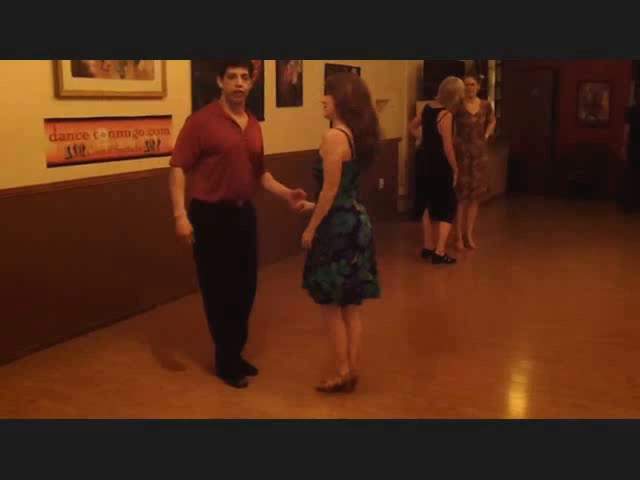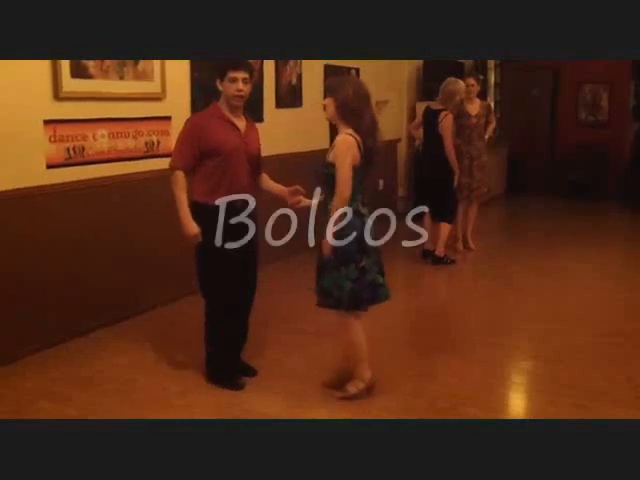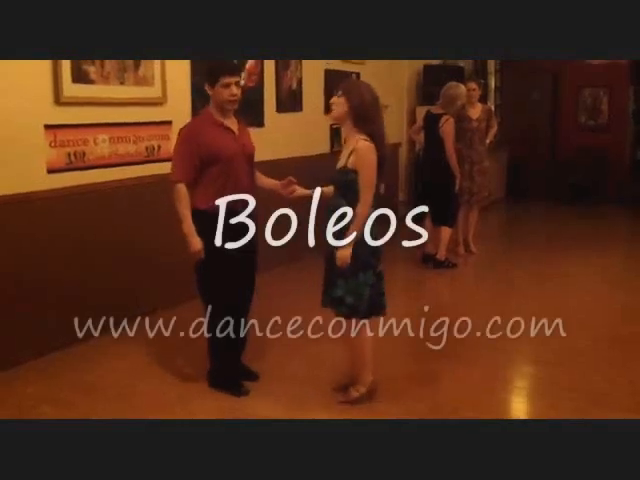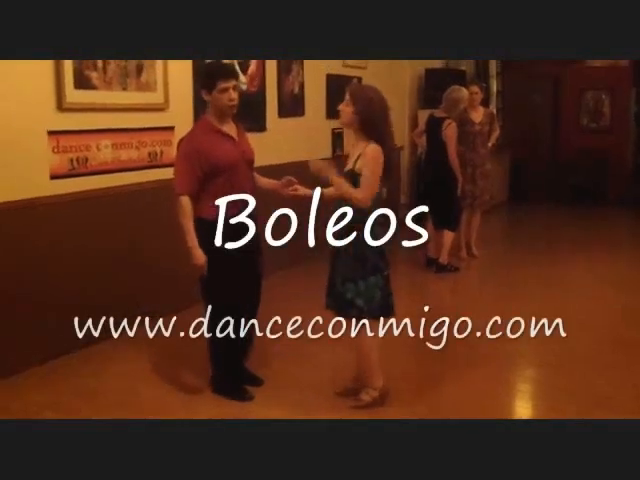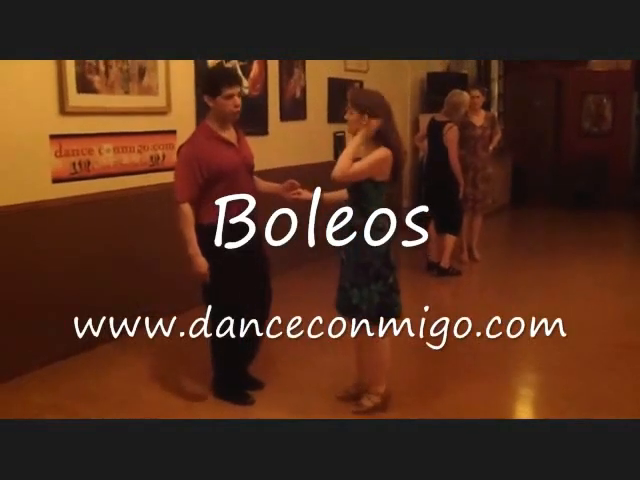
dt=0.4s
person 1, frame 1
left shoulder: (254, 126)
right shoulder: (201, 121)
right elbow: (178, 167)
left wrist: (286, 193)
right wrist: (181, 214)
left hip: (244, 214)
right hip: (210, 215)
left knee: (245, 289)
right knee: (219, 291)
left ankle: (235, 355)
right ankle: (226, 361)
person 1, frame 2
left shoulder: (251, 128)
right shoulder: (200, 123)
right elbow: (179, 170)
left wrist: (282, 191)
right wrist: (186, 216)
left hip: (244, 216)
right hip: (211, 217)
left knee: (244, 292)
right knee: (219, 294)
left ankle: (233, 357)
right ankle: (217, 367)
person 1, frame 3
left shoulder: (241, 129)
right shoulder: (194, 132)
right elbow: (180, 184)
left wrist: (276, 185)
right wrist: (190, 232)
left hip: (243, 220)
right hip: (213, 223)
left knee: (242, 297)
right knee: (220, 300)
left ankle: (235, 360)
right ankle: (220, 372)
person 1, frame 4
left shoulder: (239, 132)
right shoulder: (195, 141)
right elbow: (184, 196)
left wrist: (275, 185)
right wrist: (193, 246)
left hip: (245, 226)
right hip: (216, 231)
left knee: (248, 301)
right knee: (223, 306)
left ankle: (237, 365)
right ankle: (223, 377)
person 1, frame 5
left shoulder: (239, 137)
right shoulder: (195, 147)
right elbow: (184, 203)
left wrist: (277, 188)
right wrist: (195, 253)
left hip: (247, 230)
right hip: (218, 236)
left knee: (259, 300)
right knee: (225, 310)
left ankle: (239, 367)
right ankle: (225, 381)
person 2, frame 1
left shoulder: (334, 136)
right shoulder: (359, 136)
left elbow: (330, 189)
left wrist: (311, 228)
right wrist: (314, 205)
left hip: (337, 226)
right hip: (355, 222)
left knee: (330, 304)
right knee: (350, 304)
left ankle: (342, 370)
right ankle: (350, 368)
person 2, frame 2
left shoulder: (344, 141)
right shoulder: (357, 138)
left elbow: (344, 193)
left wrist: (328, 233)
right wrist: (314, 202)
left hip: (346, 231)
right hip: (354, 228)
left knee: (348, 310)
right knee: (352, 308)
left ankle: (364, 375)
right ankle: (350, 369)
person 2, frame 3
left shoulder: (364, 147)
right shoulder: (350, 143)
left elbow: (366, 201)
left wrist: (349, 244)
right wrist: (309, 193)
left hip: (356, 238)
right hip: (344, 234)
left knee: (355, 314)
right knee: (351, 313)
left ankle: (365, 381)
right ankle: (357, 374)
person 2, frame 4
left shoulder: (373, 151)
right shoulder: (358, 147)
left elbow: (364, 199)
left wrist: (330, 174)
right wrist: (313, 192)
left hip: (366, 240)
right hip: (351, 237)
left knee: (365, 317)
right knee: (356, 315)
left ankle: (376, 385)
right ankle: (363, 377)
person 2, frame 5
left shoulder: (382, 154)
right shoulder: (367, 152)
left elbow: (340, 174)
left wrist: (360, 139)
right wrist: (314, 196)
left hip: (372, 244)
right hip: (357, 242)
left knee: (373, 321)
right knee: (358, 318)
left ankle: (379, 389)
right ankle: (363, 381)
person 3, frame 1
left shoulder: (428, 107)
right shoulder: (446, 115)
left elbow: (413, 126)
right elbow: (447, 147)
right wrist: (455, 169)
left hip: (424, 162)
right hip: (439, 166)
left knee: (429, 206)
right knee: (447, 208)
left ankle: (428, 247)
right ankle: (439, 252)
person 3, frame 2
left shoulder: (429, 108)
right shoulder: (447, 116)
left elbow: (413, 128)
right elbow: (448, 148)
right wrist: (456, 170)
left hip: (425, 163)
right hip: (440, 167)
left knee: (430, 207)
right knee: (448, 209)
left ankle: (428, 248)
right ankle: (439, 253)
person 3, frame 3
left shoulder: (429, 113)
right shoulder: (448, 120)
left elbow: (414, 132)
right elbow: (449, 153)
right wrist: (457, 174)
left hip: (427, 167)
right hip: (442, 171)
left knee: (431, 210)
right knee: (449, 212)
left ankle: (428, 252)
right ankle: (440, 257)
person 3, frame 4
left shoulder: (432, 116)
right shoulder: (450, 125)
left elbow: (416, 135)
right elbow: (452, 156)
right wrist: (460, 178)
left hip: (430, 172)
right hip: (444, 175)
left knee: (433, 214)
right knee: (452, 216)
left ankle: (431, 255)
right ankle: (443, 261)
person 3, frame 5
left shoulder: (433, 120)
right shoulder: (452, 129)
left elbow: (418, 139)
right elbow: (453, 161)
right wrist: (461, 182)
left hip: (430, 176)
right hip: (446, 179)
left knee: (435, 218)
right knee: (454, 220)
left ankle: (433, 259)
right ankle: (444, 264)
person 4, frame 1
left shoulder: (485, 105)
right shoulder: (458, 106)
left elbow: (492, 122)
left wrist: (486, 135)
left hip: (479, 153)
right hip: (461, 153)
left knee: (475, 195)
right knee: (461, 195)
left ankle: (469, 235)
right ankle: (459, 236)
person 4, frame 2
left shoulder: (485, 106)
right shoulder: (458, 107)
left elbow: (492, 123)
left wrist: (486, 137)
left hip: (479, 154)
right hip: (461, 154)
left knee: (475, 196)
right knee: (461, 196)
left ankle: (468, 236)
right ankle: (459, 237)
person 4, frame 3
left shoulder: (487, 110)
right shoulder: (459, 111)
left elbow: (493, 127)
left wrist: (487, 140)
left hip: (480, 158)
right hip: (462, 158)
left knee: (476, 200)
right knee: (462, 200)
left ankle: (470, 239)
right ankle: (460, 241)
person 4, frame 4
left shoulder: (489, 114)
right shoulder: (461, 115)
left elbow: (496, 131)
left wrist: (489, 144)
left hip: (482, 162)
right hip: (464, 162)
left knee: (478, 204)
right knee: (464, 204)
left ankle: (472, 243)
right ankle: (462, 245)
person 4, frame 5
left shoulder: (490, 118)
right shoulder: (462, 119)
left elbow: (497, 134)
left wrist: (491, 147)
left hip: (483, 166)
right hip: (465, 166)
left knee: (479, 207)
right knee: (465, 207)
left ankle: (474, 246)
right ankle: (464, 248)
